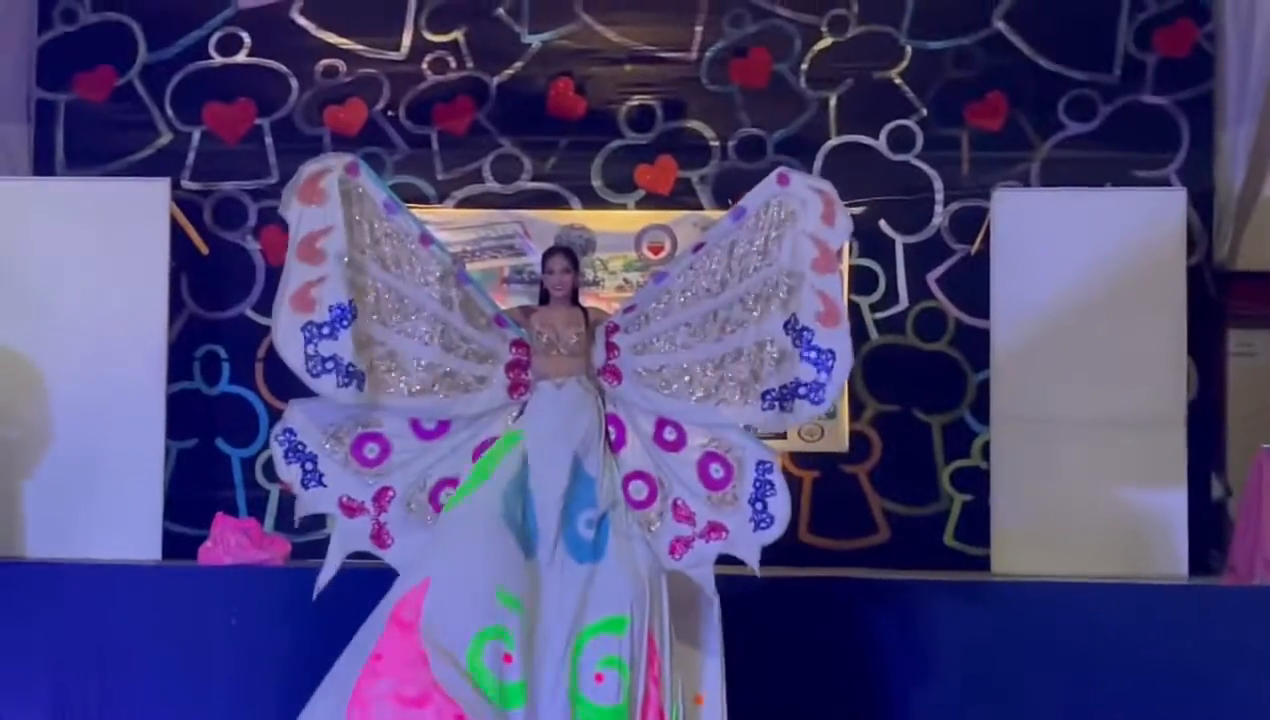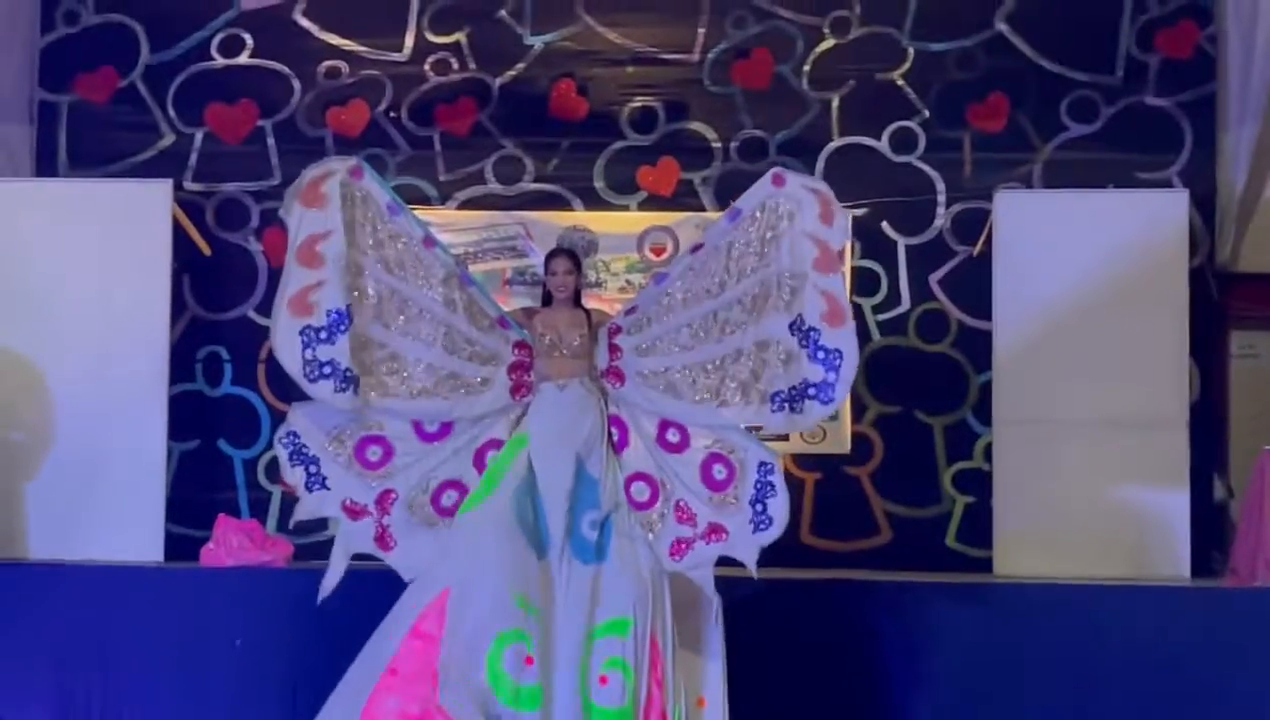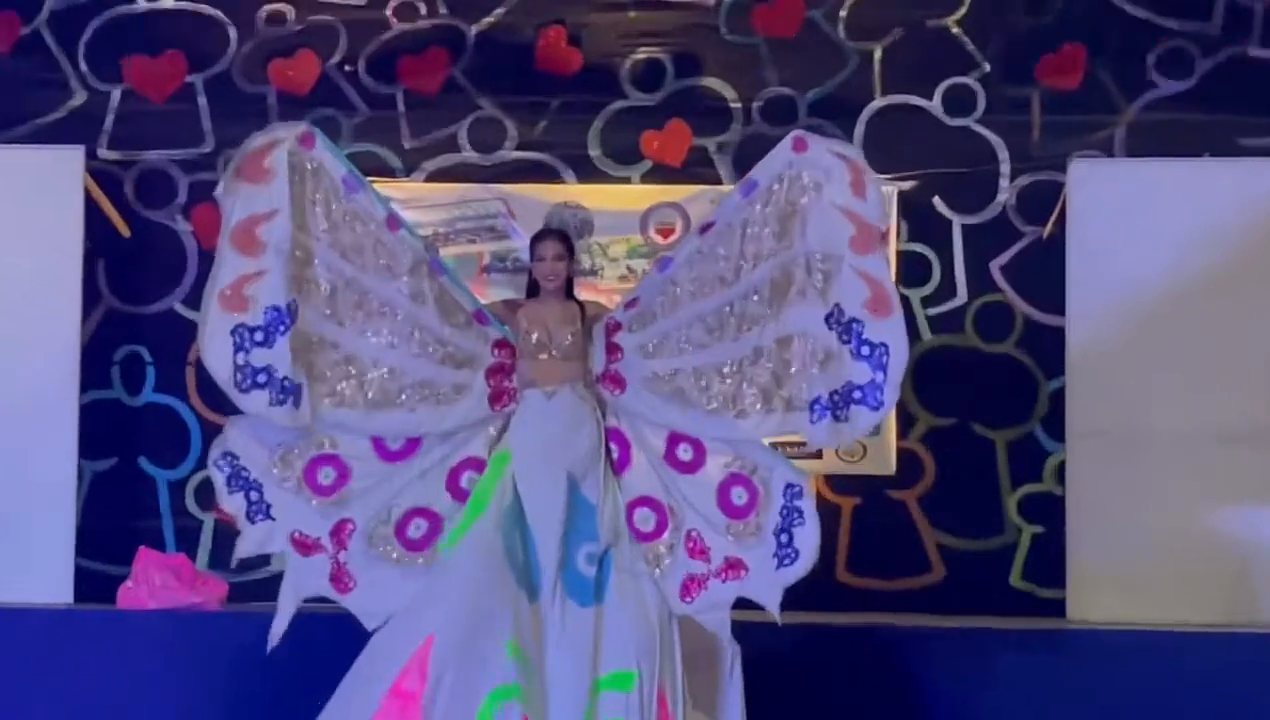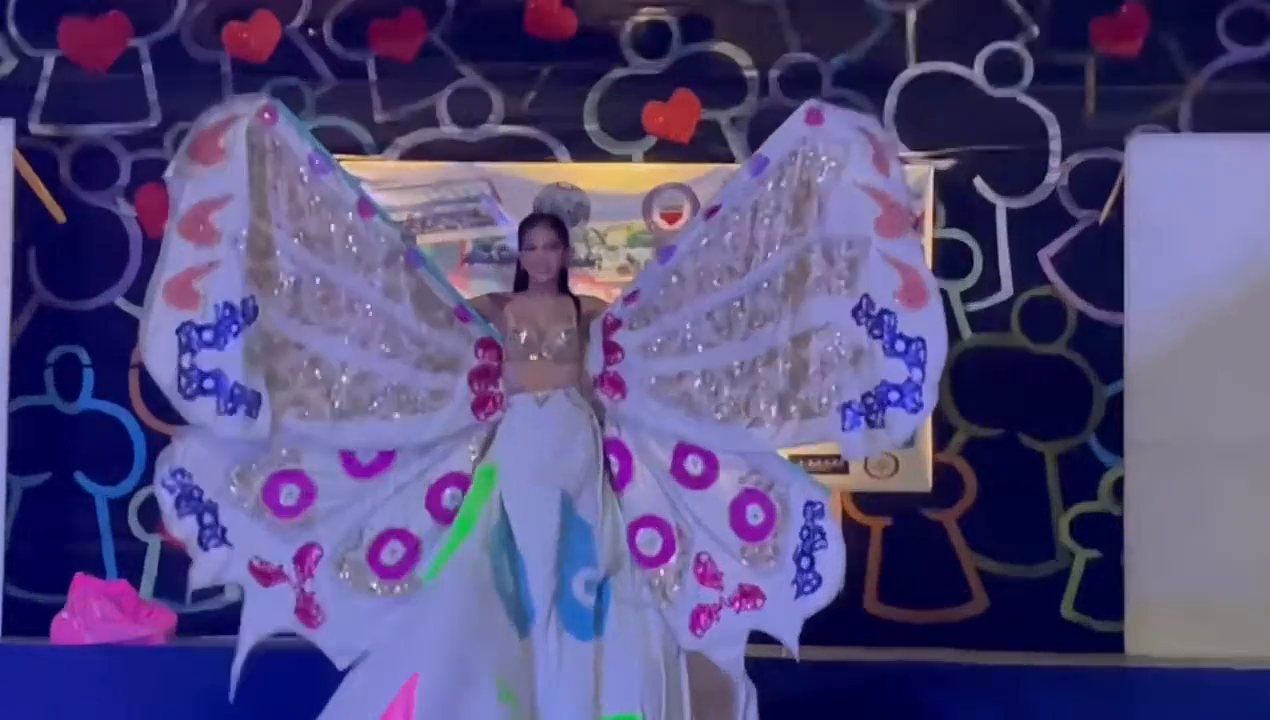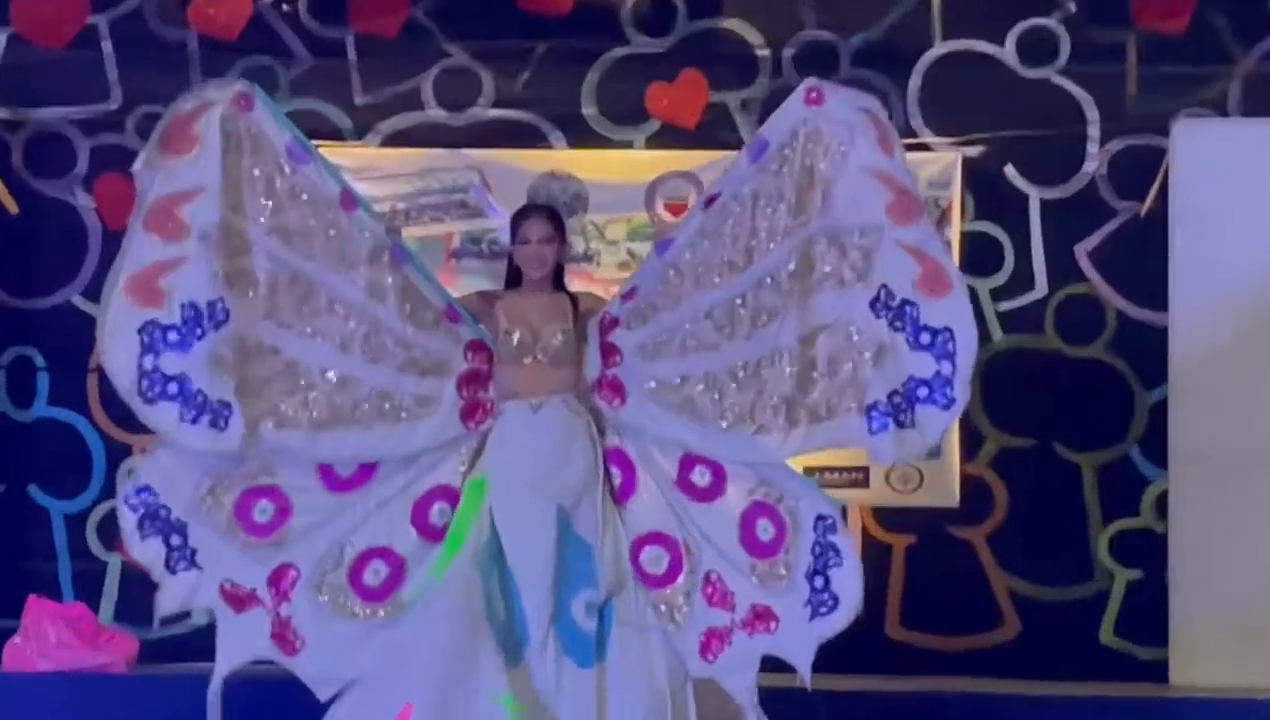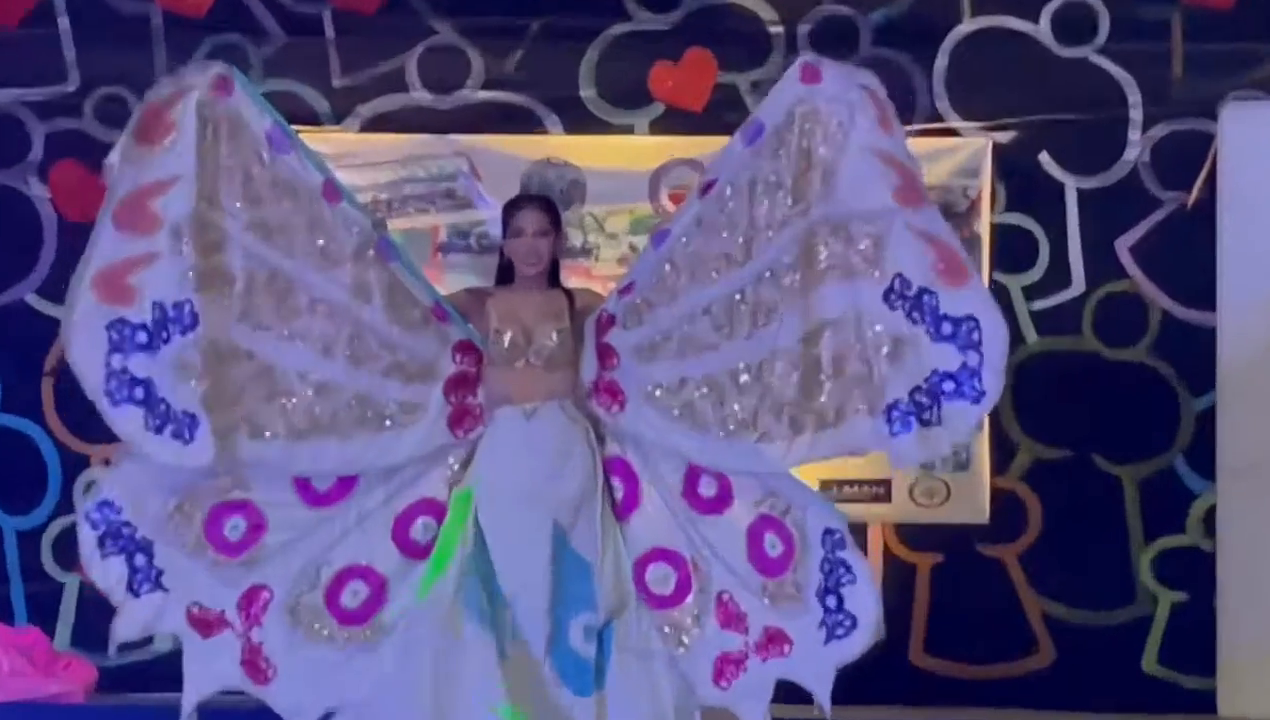
dt=0.1s
person 1, frame 1
left shoulder: (599, 319)
right shoulder: (520, 318)
left elbow: (669, 306)
right elbow: (458, 304)
left hip: (587, 430)
right hip: (534, 430)
left knee: (590, 550)
right knee: (517, 542)
person 1, frame 2
left shoulder: (602, 324)
right shoulder: (522, 320)
left elbow: (673, 304)
right elbow: (458, 301)
left hip: (591, 433)
right hip: (535, 434)
left knee: (594, 549)
right knee: (520, 544)
person 1, frame 3
left shoulder: (597, 317)
right shoulder: (505, 316)
left elbow: (672, 297)
right elbow: (425, 294)
left hip: (585, 445)
right hip: (521, 446)
left knee: (587, 577)
right knee: (510, 569)
person 1, frame 4
left shoulder: (592, 312)
right shoulder: (492, 312)
left elbow: (677, 293)
right elbow: (405, 291)
left hip: (580, 453)
right hip: (511, 457)
left knee: (583, 603)
right knee: (500, 595)
person 1, frame 5
left shoulder: (591, 311)
right shoulder: (481, 311)
left elbow: (679, 285)
right elbow: (388, 290)
left hip: (578, 466)
right hip: (504, 468)
left knee: (580, 621)
right knee: (494, 615)
person 1, frame 6
left shoulder: (588, 308)
right shoulder: (470, 307)
left elbow: (682, 282)
right elbow: (364, 289)
left hip: (573, 471)
right hip: (496, 473)
left knee: (577, 633)
right knee: (483, 623)
